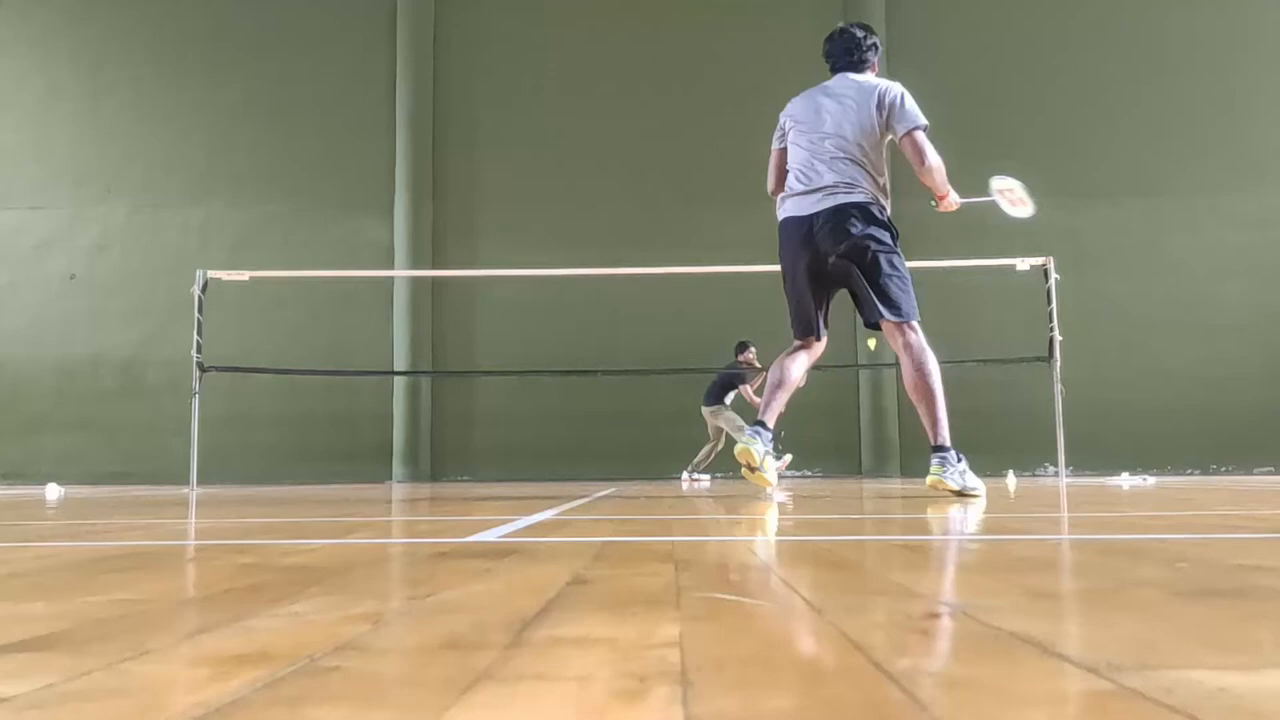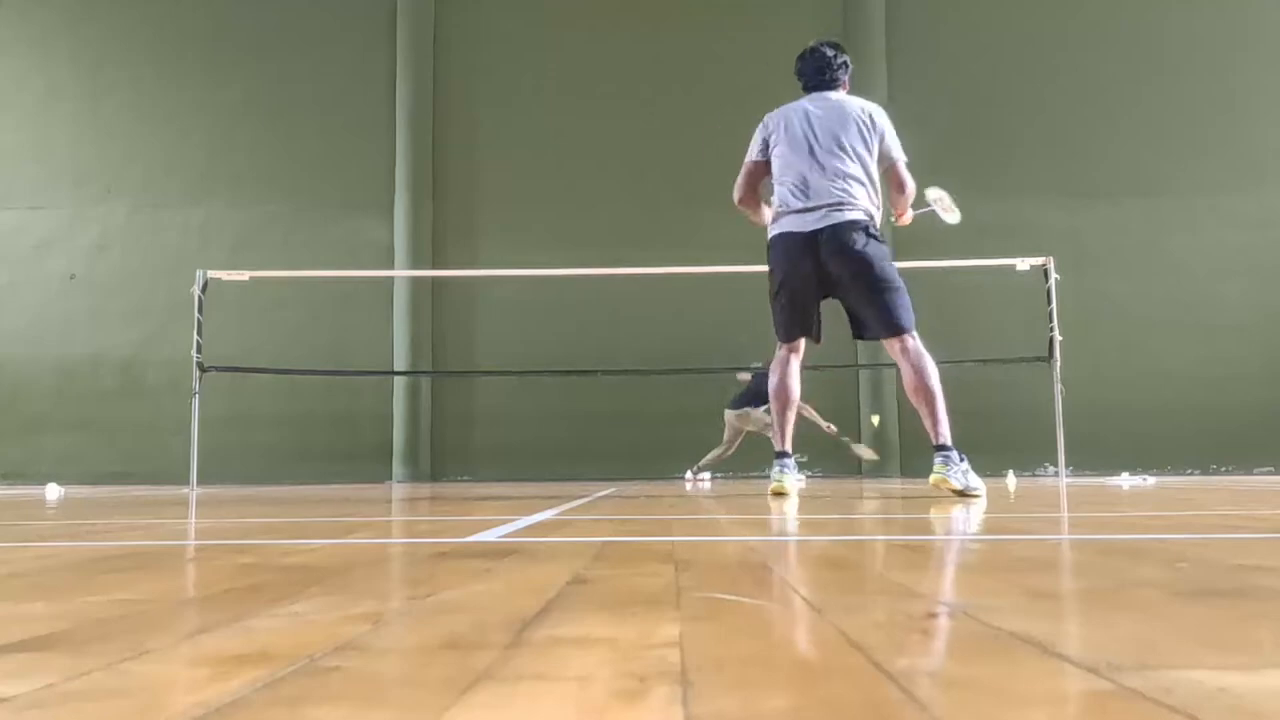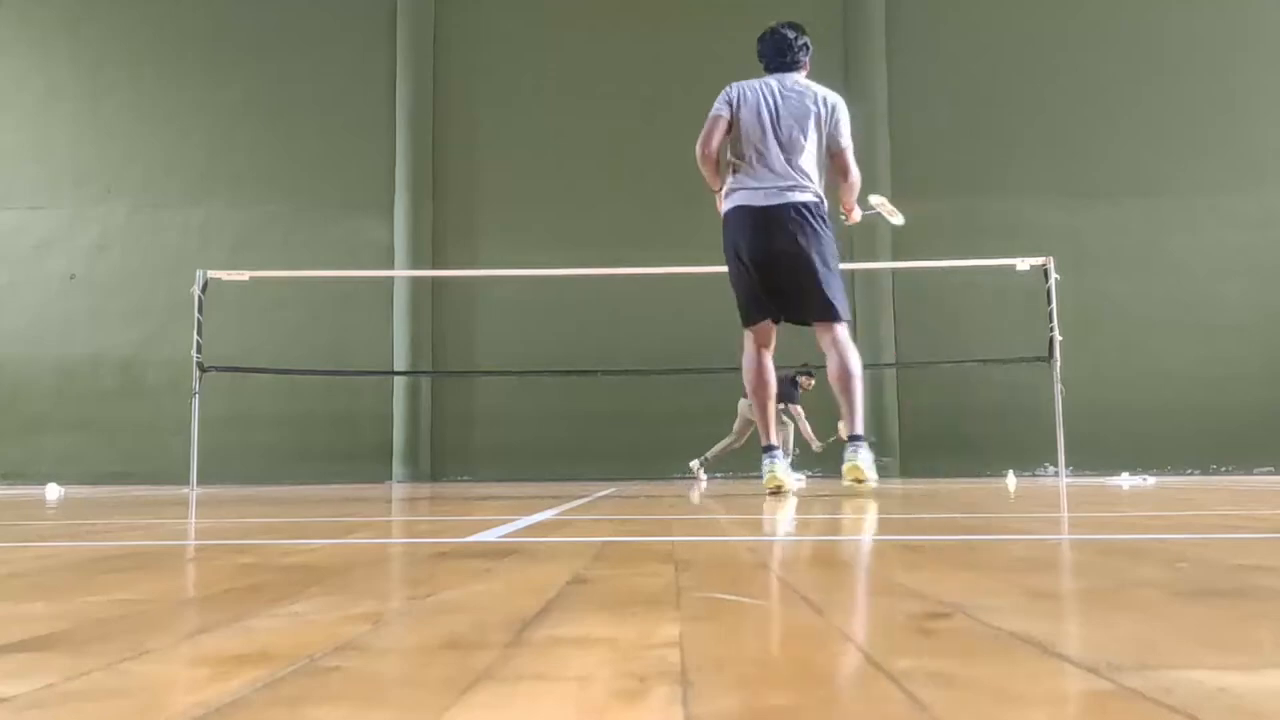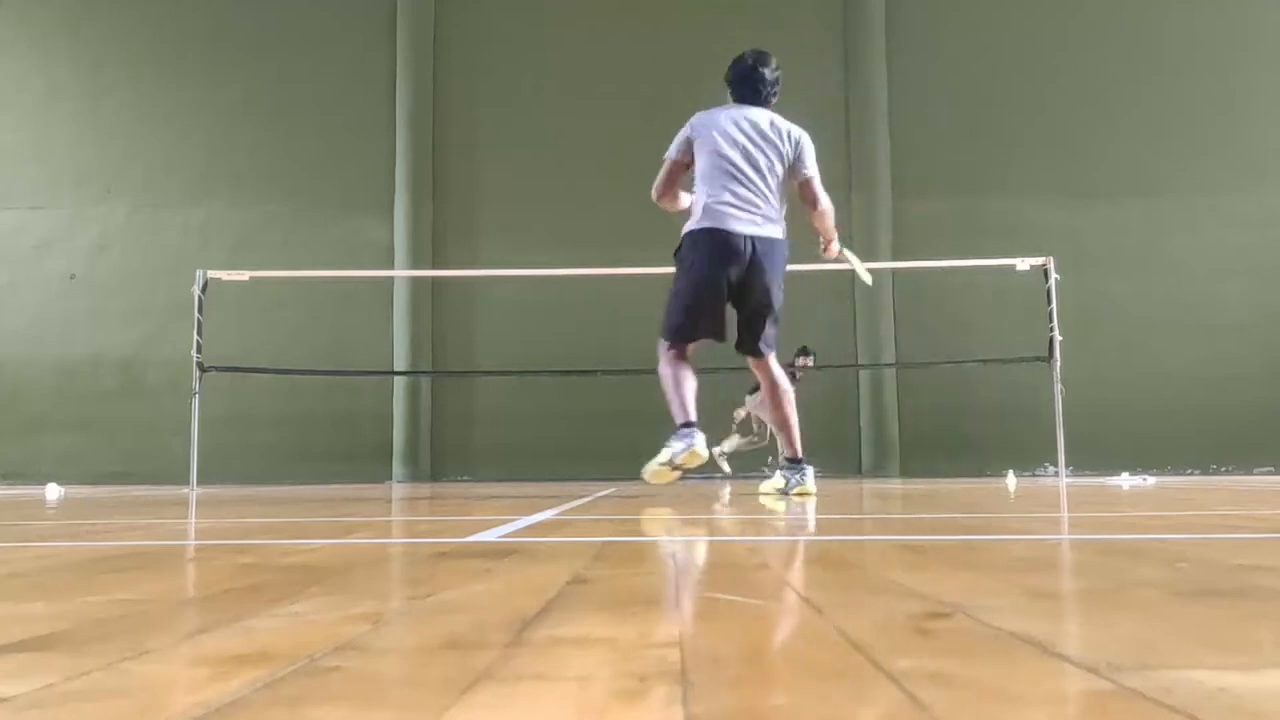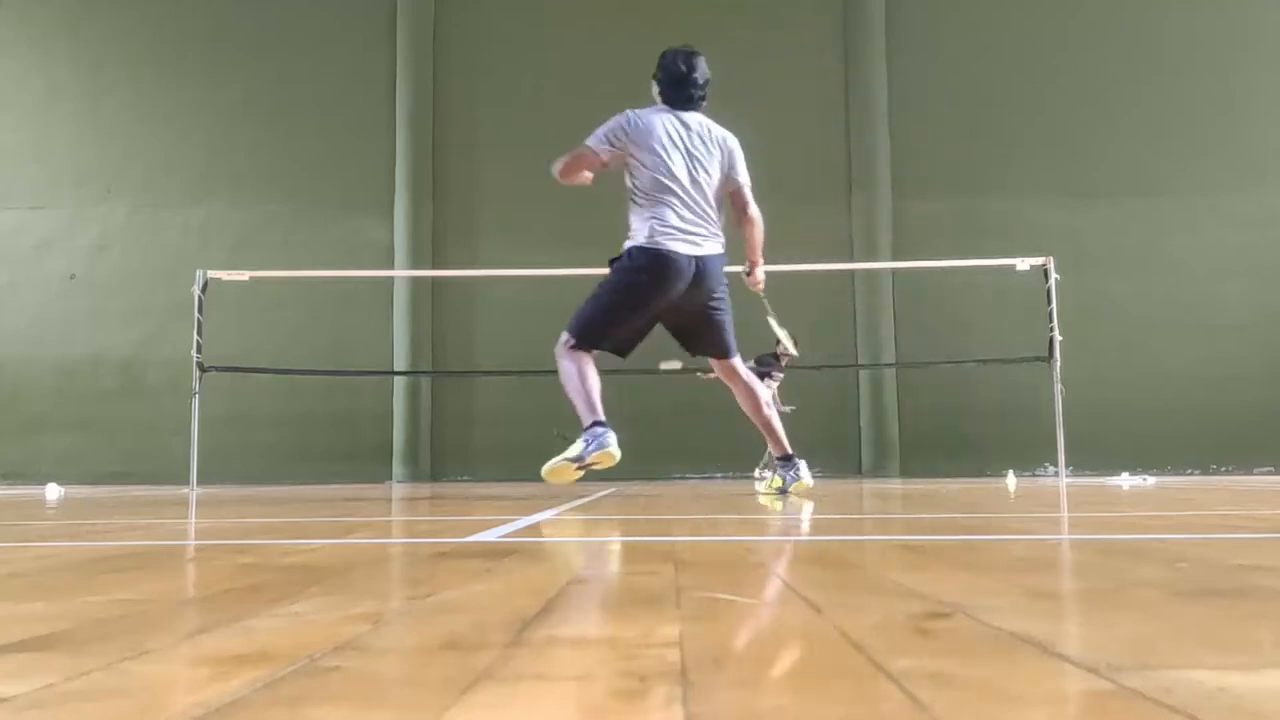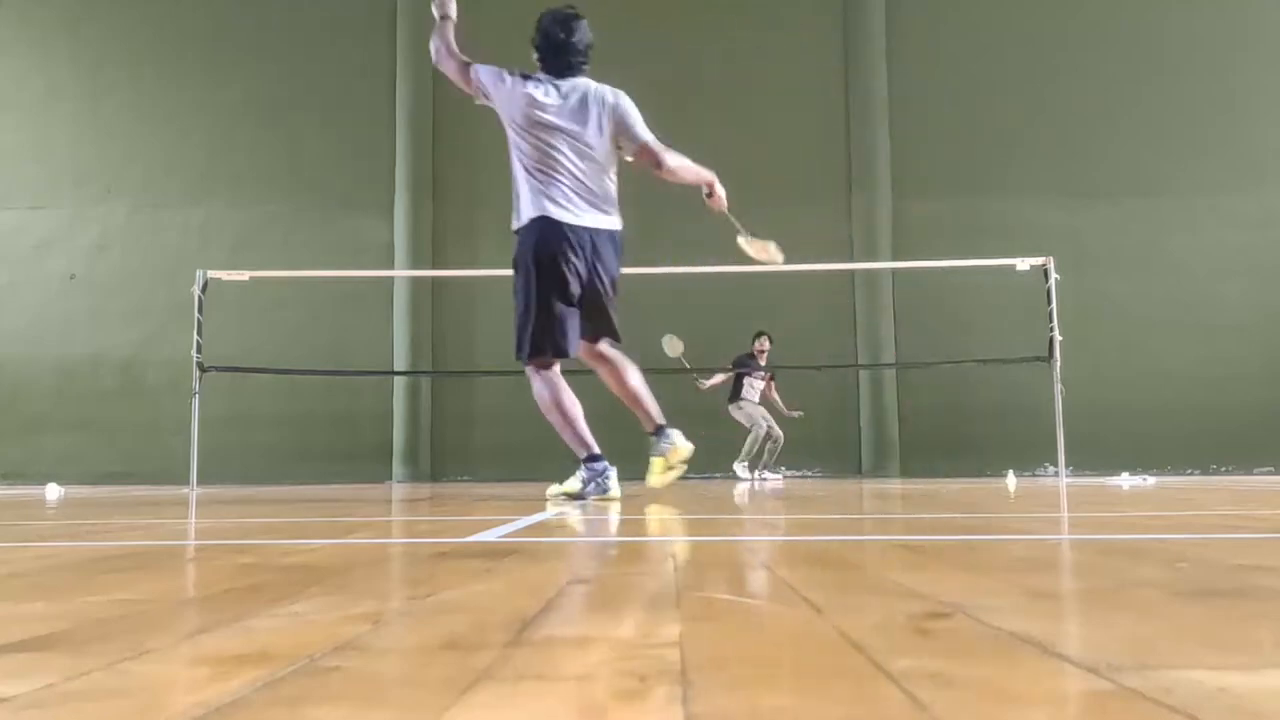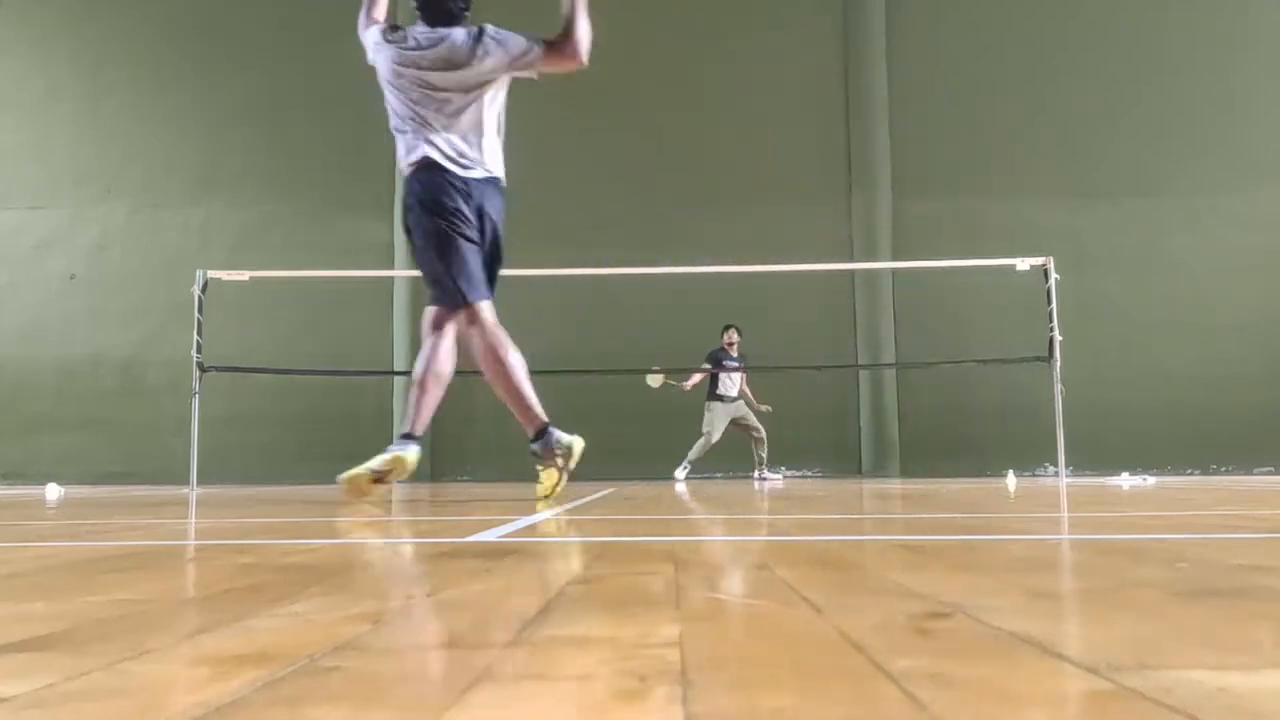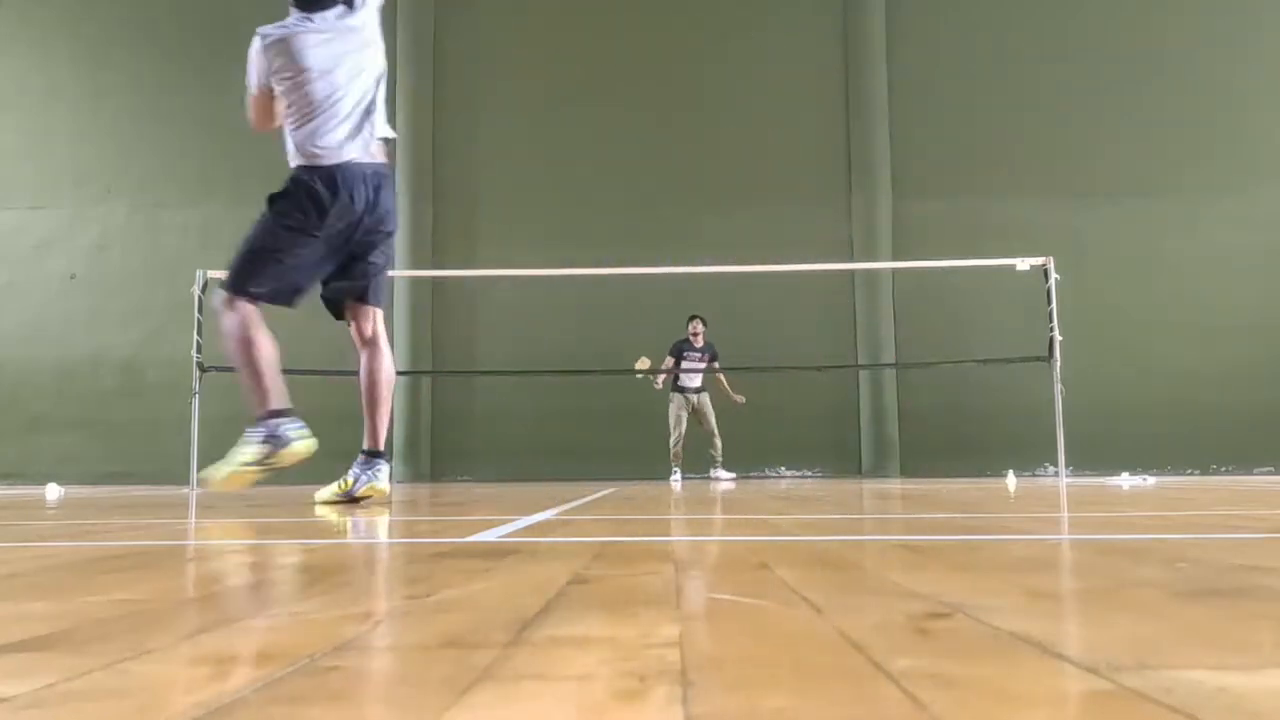
dt=0.2s
person 1, frame 1
left shoulder: (795, 107)
right shoulder: (888, 93)
left elbow: (776, 183)
right elbow: (926, 161)
right wrist: (945, 194)
left hip: (796, 226)
right hip: (854, 217)
left knee: (808, 344)
right knee: (906, 335)
left ankle: (760, 432)
right ankle: (944, 458)
person 1, frame 2
left shoulder: (776, 121)
right shoulder: (869, 114)
left elbow: (743, 193)
right elbow: (903, 186)
left wrist: (764, 213)
right wrist: (902, 211)
left hip: (790, 242)
right hip: (851, 234)
left knee: (789, 350)
right knee: (905, 346)
left ankle: (783, 462)
right ankle: (947, 459)
person 1, frame 3
left shoulder: (737, 92)
right shoulder: (828, 100)
left elbow: (706, 153)
right elbow: (848, 176)
left wrist: (723, 191)
right wrist: (850, 207)
left hip: (746, 219)
right hip: (800, 215)
left knee: (759, 341)
right knee: (834, 335)
left ankle: (772, 455)
right ankle: (855, 444)
person 1, frame 4
left shoulder: (701, 123)
right shoulder: (794, 134)
left elbow: (662, 193)
right elbow: (818, 204)
right wrist: (829, 240)
left hip: (710, 245)
right hip: (765, 250)
left knee: (674, 349)
right knee: (763, 364)
left ankle: (688, 433)
right ankle: (796, 468)
person 1, frame 5
left shoulder: (635, 125)
right shoulder: (723, 139)
left elbow: (565, 171)
right elbow: (749, 213)
left wrist: (586, 170)
right wrist: (755, 264)
left hip: (652, 258)
right hip: (707, 264)
left knee: (572, 347)
right knee: (732, 368)
left ankle: (596, 434)
right ankle: (790, 466)
person 1, frame 6
left shoulder: (514, 90)
right shoulder: (610, 103)
left elbow: (446, 58)
right elbow: (661, 163)
right wrist: (708, 178)
left hip: (549, 236)
right hip: (603, 239)
left knee: (543, 365)
right knee: (601, 350)
left ankle: (595, 469)
right ankle: (663, 433)
person 1, frame 7
left shoulder: (389, 46)
right shoulder: (491, 46)
right elbow: (573, 55)
left hip: (436, 190)
right hip: (487, 194)
left knee: (476, 320)
right knee: (444, 323)
left ankle: (546, 439)
right ankle: (406, 445)
person 1, frame 8
left shoulder: (274, 41)
left elbow: (263, 118)
left hip: (323, 185)
right hip: (377, 185)
left knee: (239, 308)
right knee: (367, 328)
left ankle: (278, 423)
right ankle: (374, 462)
